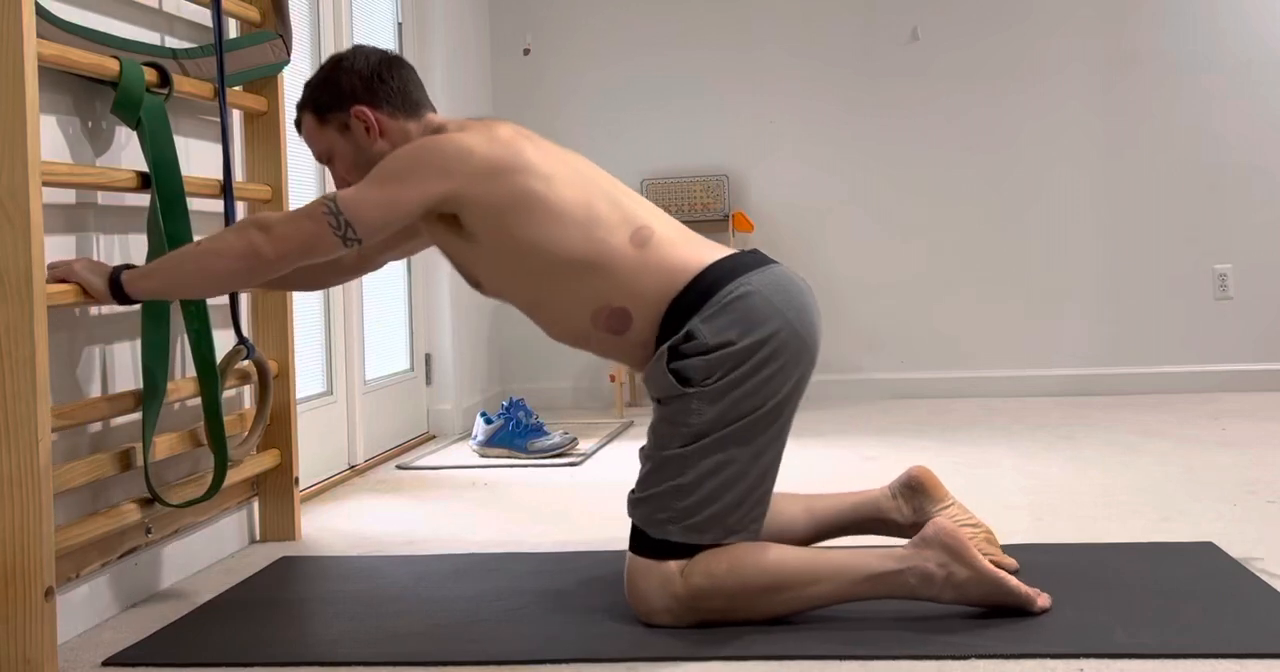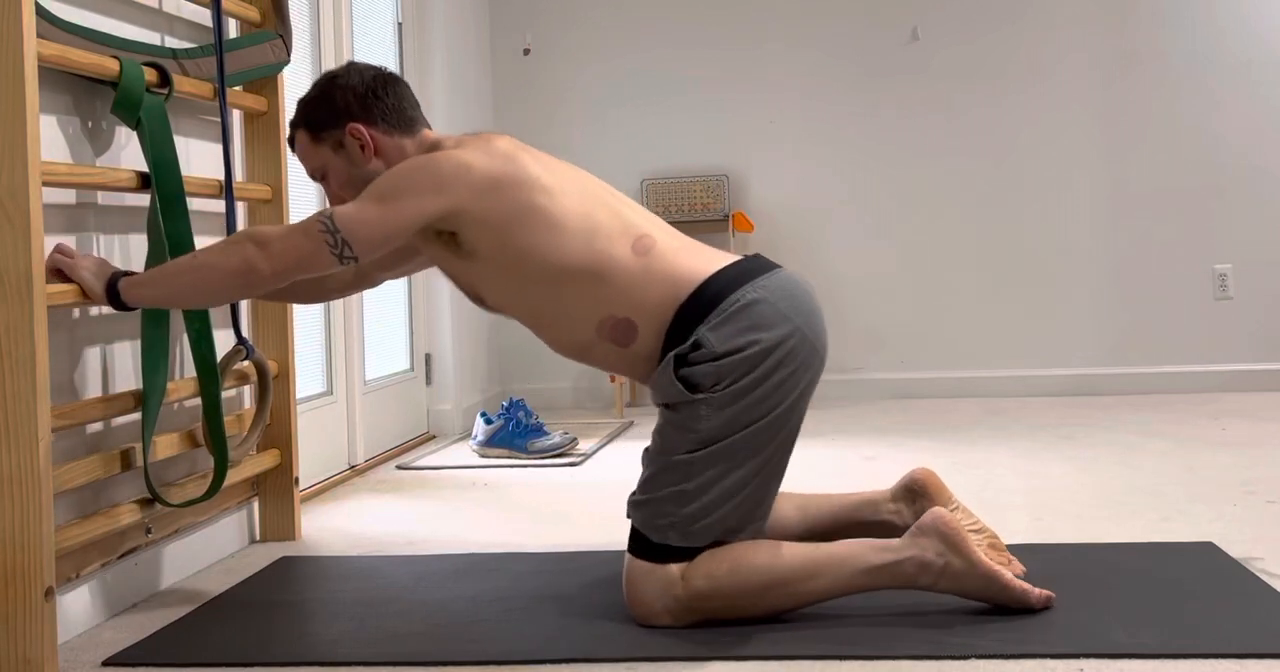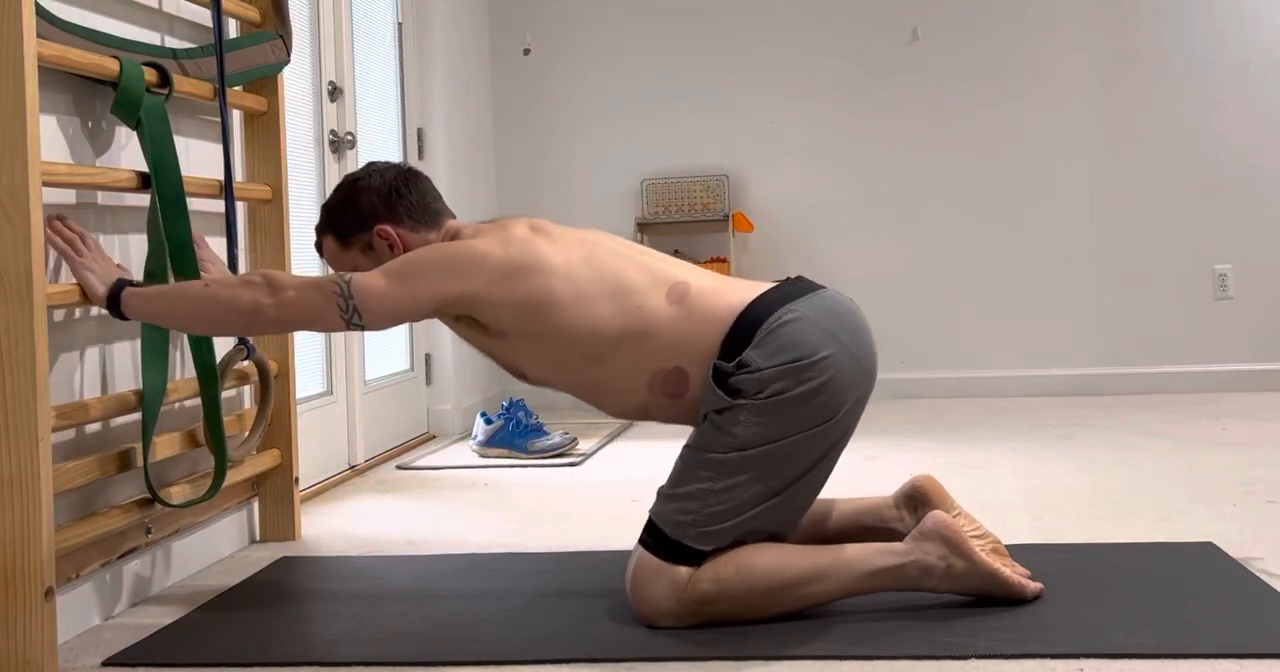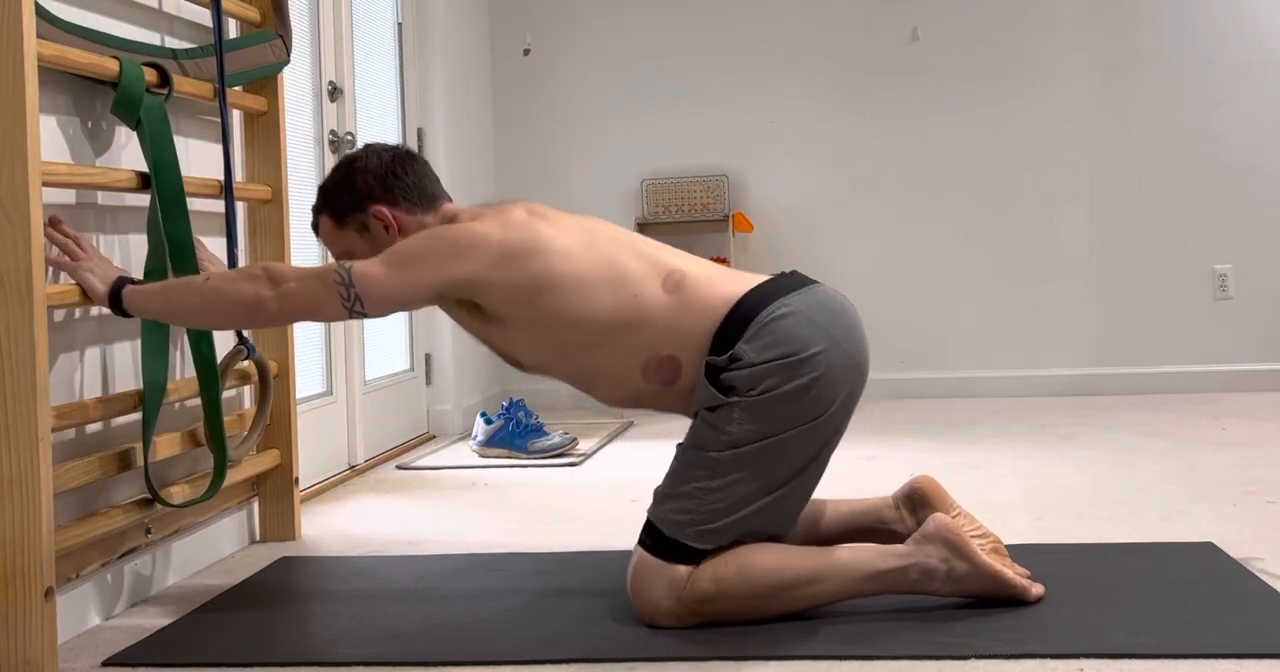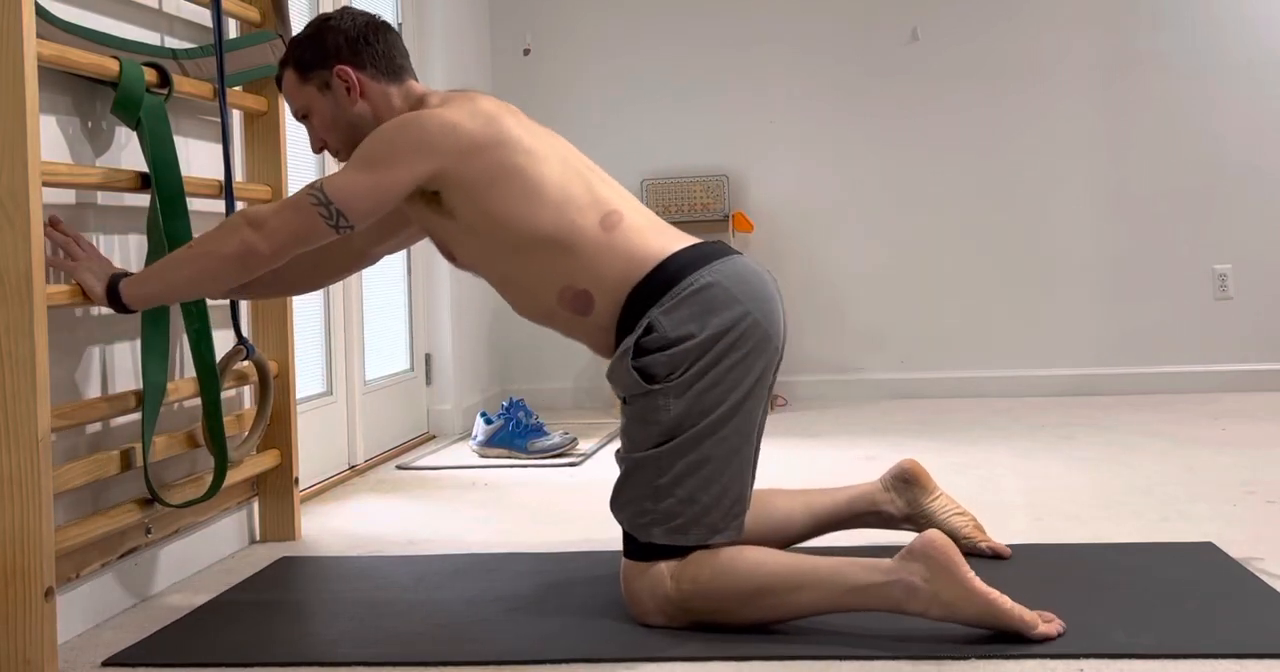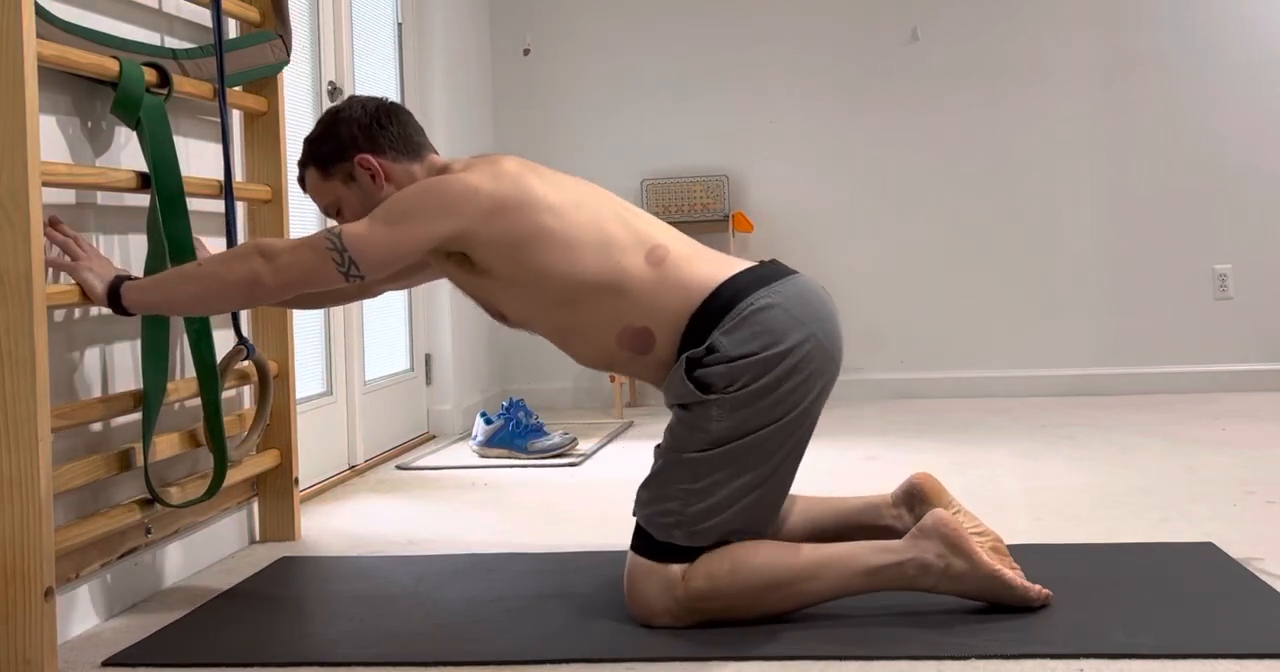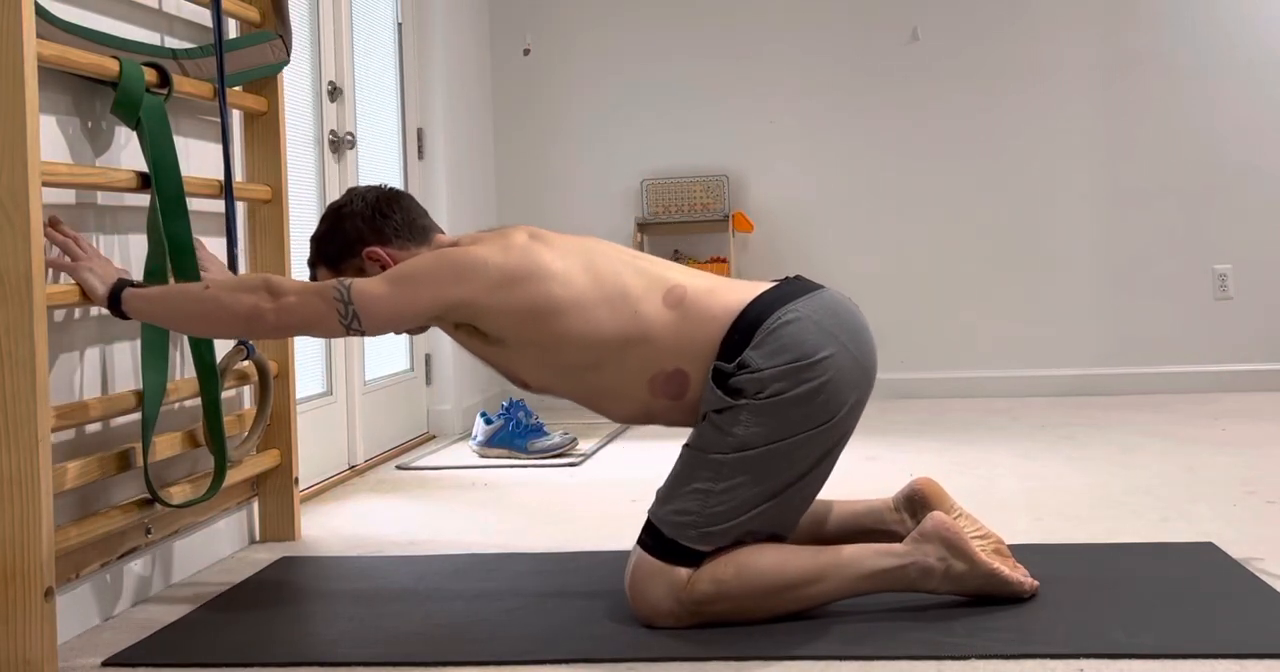
dt=0.7s
person 1, frame 1
left shoulder: (435, 160)
right shoulder: (471, 169)
left elbow: (273, 244)
right elbow: (334, 263)
left wrist: (122, 280)
right wrist: (197, 272)
left hip: (730, 331)
right hip: (763, 307)
left knee: (664, 587)
right knee: (709, 534)
left ankle: (921, 565)
right ankle: (895, 503)
person 1, frame 2
left shoulder: (435, 175)
right shoulder: (458, 197)
left elbow: (271, 255)
right elbow: (333, 274)
left wrist: (119, 284)
right wrist: (205, 278)
left hip: (740, 337)
right hip: (770, 313)
left knee: (661, 589)
right knee: (708, 532)
left ankle: (920, 555)
right ankle: (897, 506)
person 1, frame 3
left shoulder: (456, 266)
right shoulder: (499, 248)
left elbow: (278, 303)
left wrist: (119, 292)
right wrist: (226, 290)
left hip: (785, 360)
right hip: (813, 331)
left knee: (664, 589)
right knee: (723, 542)
left ankle: (919, 557)
right ankle: (901, 512)
person 1, frame 4
left shoulder: (456, 248)
right shoulder: (492, 235)
left elbow: (280, 295)
left wrist: (124, 291)
right wrist: (222, 287)
left hip: (781, 354)
right hip: (806, 326)
left knee: (665, 588)
right knee: (717, 541)
left ankle: (923, 562)
right ankle: (901, 510)
person 1, frame 5
left shoulder: (424, 131)
right shoulder: (445, 160)
left elbow: (269, 233)
right elbow: (334, 256)
left wrist: (123, 289)
right wrist: (207, 282)
left hip: (691, 320)
right hip: (722, 299)
left knee: (660, 589)
right knee: (698, 540)
left ankle: (911, 577)
right ankle: (888, 498)
person 1, frame 6
left shoulder: (447, 199)
right shoulder: (476, 203)
left elbow: (277, 270)
right elbow: (335, 283)
left wrist: (123, 288)
right wrist: (213, 280)
left hip: (755, 342)
right hip: (784, 316)
left knee: (662, 587)
right knee: (708, 532)
left ankle: (918, 558)
right ankle: (897, 509)
person 1, frame 7
left shoulder: (455, 274)
right shoulder: (492, 260)
left elbow: (273, 309)
left wrist: (120, 292)
right wrist: (222, 291)
left hip: (788, 358)
right hip: (814, 330)
left knee: (663, 589)
right knee: (715, 542)
left ankle: (918, 559)
right ankle: (902, 513)
